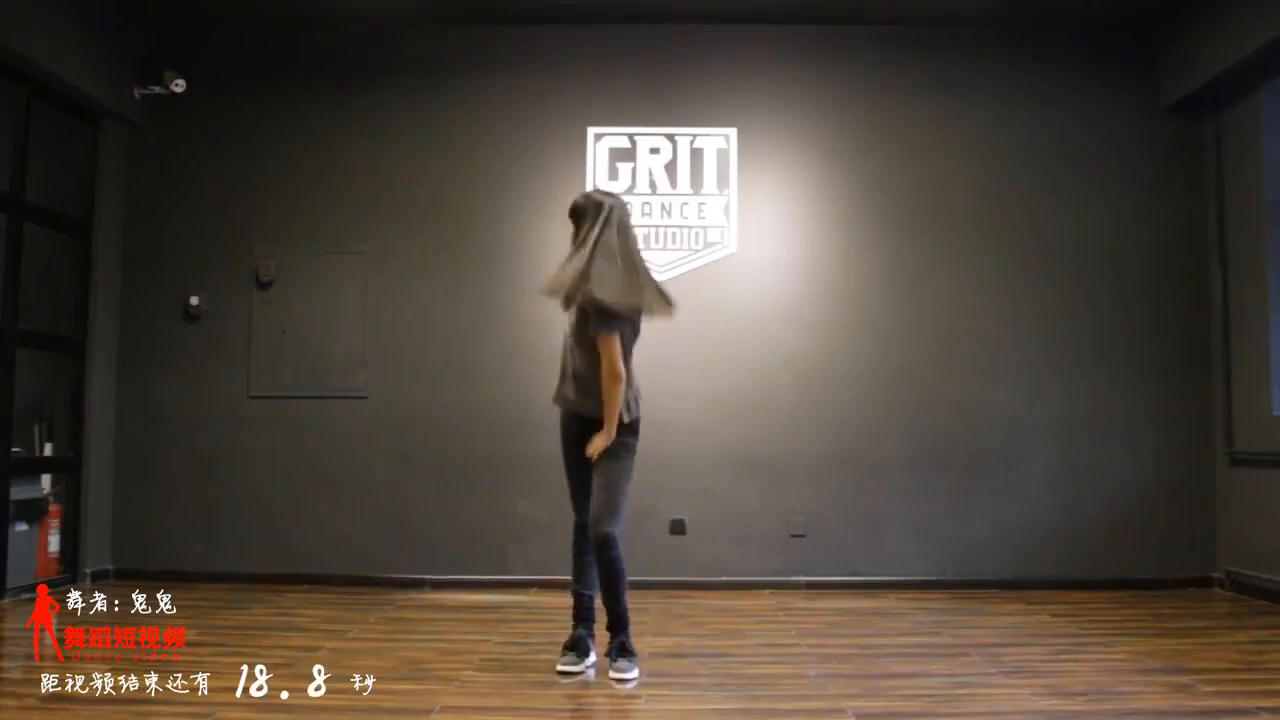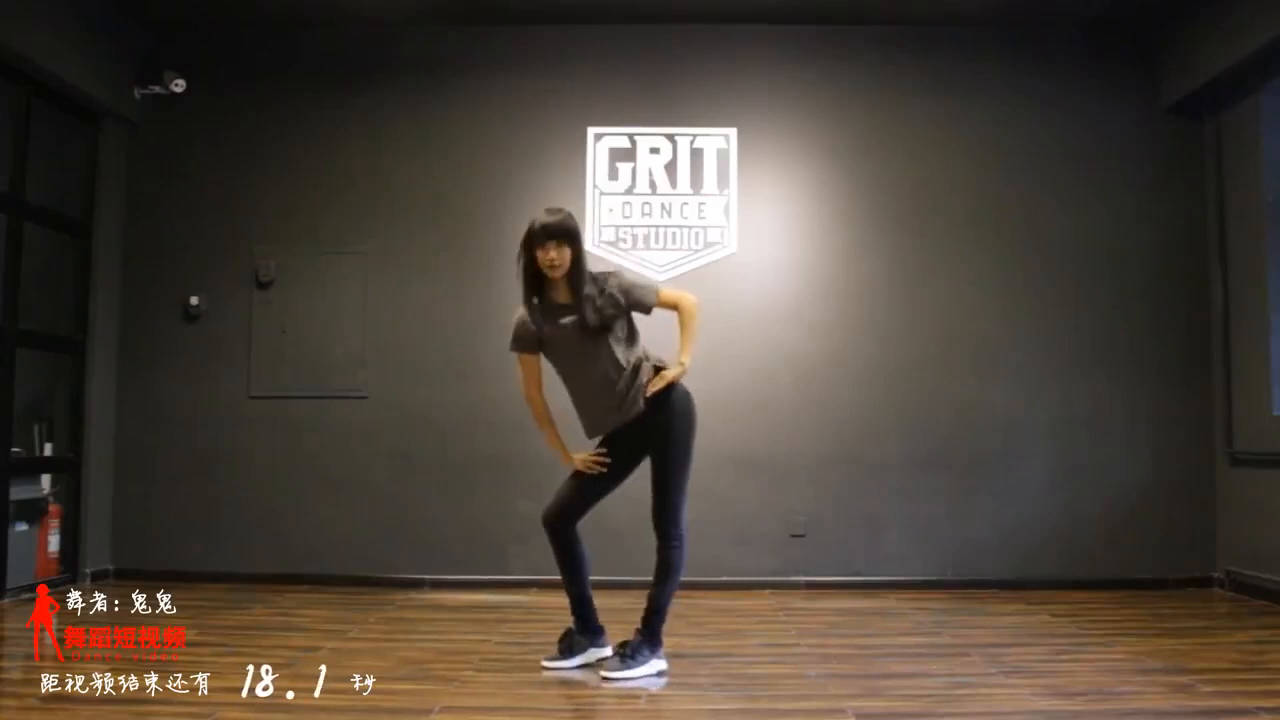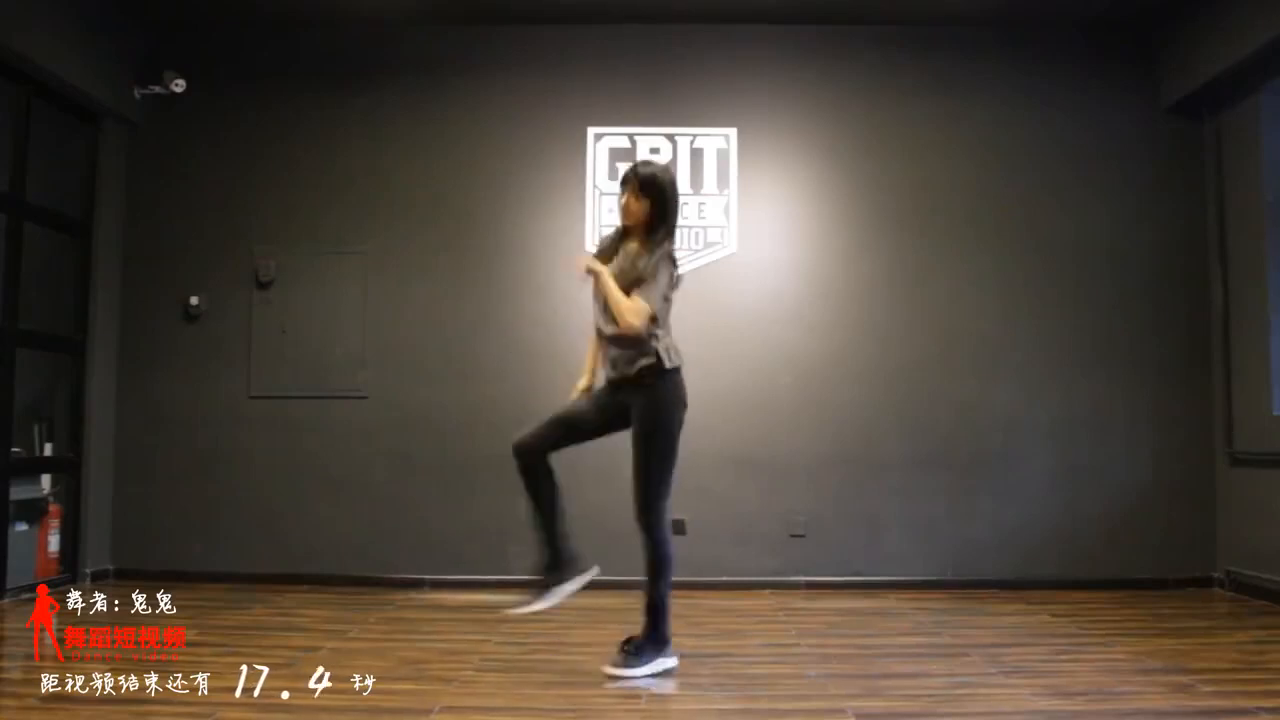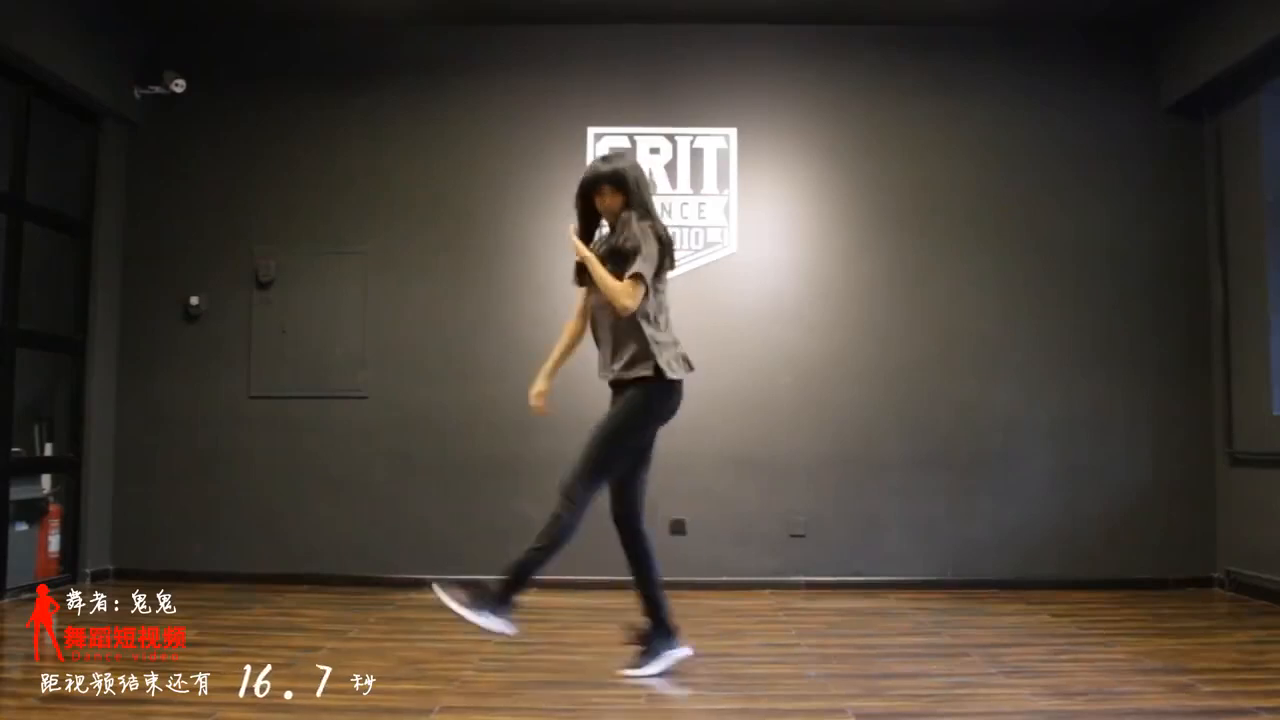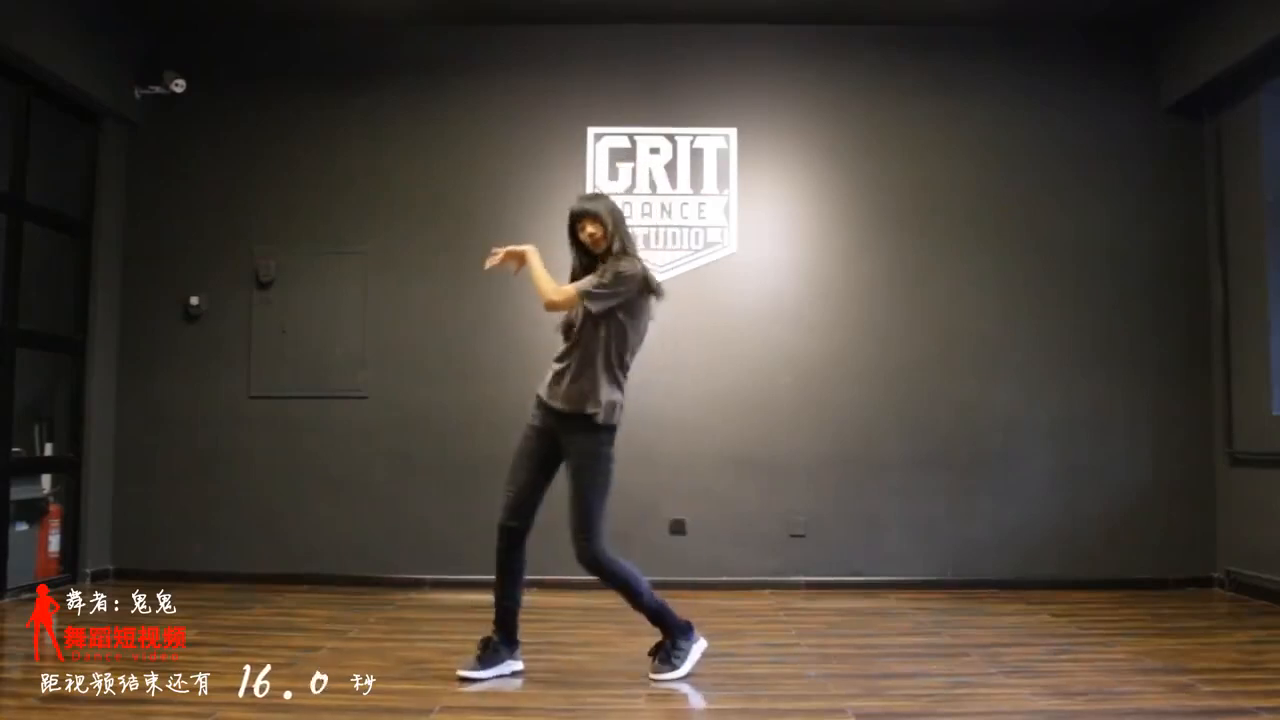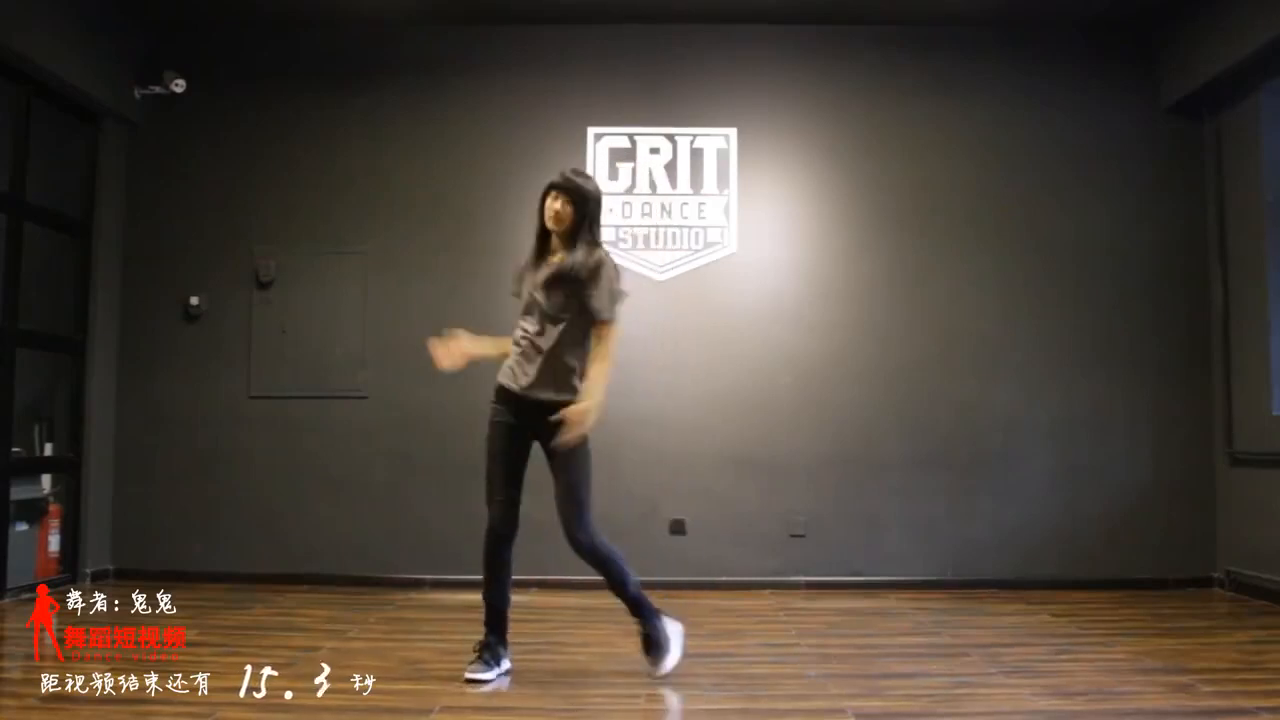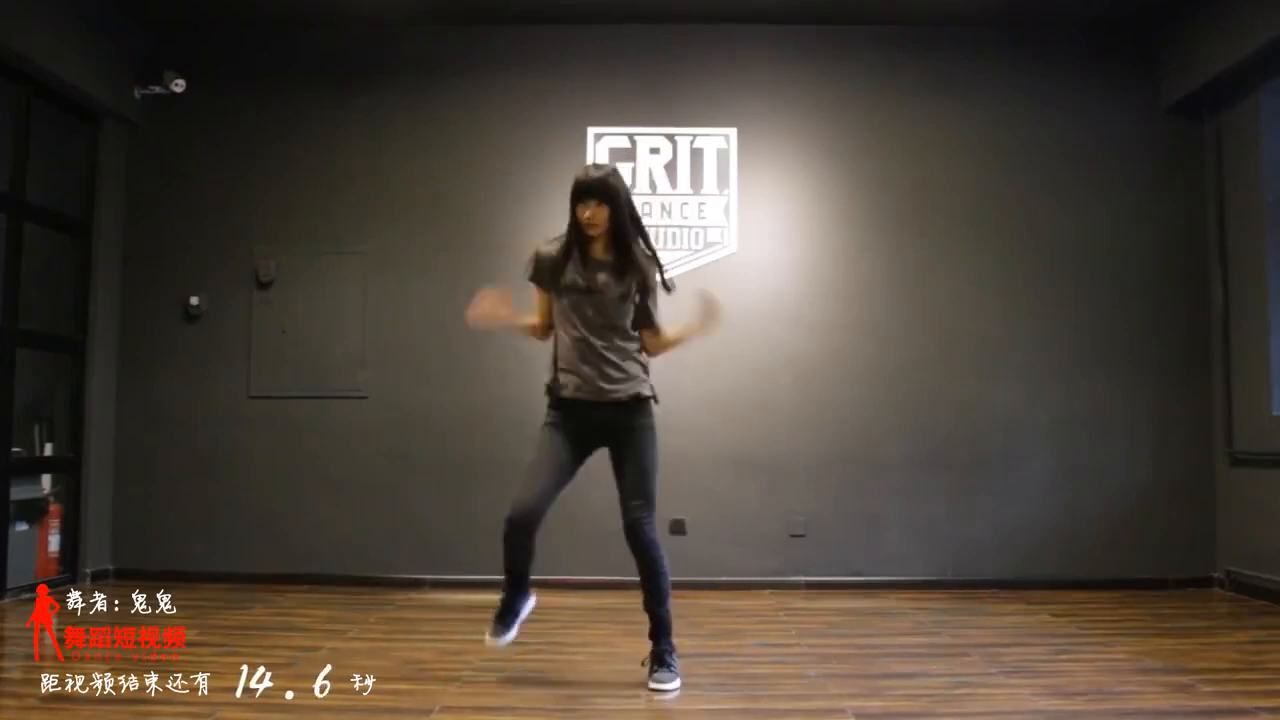
dt=0.7s
person 1, frame 1
left shoulder: (599, 293)
right shoulder: (608, 280)
left elbow: (613, 371)
left wrist: (608, 431)
left hip: (610, 423)
right hip: (577, 416)
left knee: (602, 529)
right knee: (585, 524)
left ankle: (621, 640)
right ankle: (583, 636)
person 1, frame 2
left shoulder: (608, 289)
right shoulder: (530, 320)
left elbow: (686, 301)
right elbow: (533, 395)
left wrist: (682, 364)
right wrist: (566, 455)
left hip: (664, 411)
right hip: (618, 432)
left knee: (668, 529)
right knee: (558, 519)
left ankle: (649, 645)
right ankle: (589, 634)
person 1, frame 3
left shoulder: (657, 256)
right shoulder: (613, 245)
left elbow: (632, 321)
left wrist: (604, 273)
right wrist: (586, 376)
left hip: (658, 386)
right hip: (621, 387)
left knee: (649, 514)
right knee: (528, 449)
left ankle: (656, 641)
right ankle: (561, 564)
person 1, frame 4
left shoulder: (643, 236)
right shoulder: (604, 245)
left elbow: (626, 302)
right elbow: (580, 317)
left wrist: (587, 257)
right wrist: (544, 376)
left hip: (653, 383)
right hip: (631, 385)
left knee: (577, 490)
right knee: (625, 515)
left ankle: (502, 598)
right ankle: (662, 635)
person 1, frame 5
left shoulder: (628, 274)
right shoulder: (592, 275)
left elbow: (554, 299)
left wrist: (530, 253)
left hip: (591, 424)
right hip: (548, 414)
left knee: (589, 549)
right knee: (511, 526)
left ankle: (679, 635)
right ankle: (504, 645)
person 1, frame 6
left shoulder: (594, 265)
right shoulder: (534, 265)
left elbow: (604, 344)
left wrist: (593, 399)
right wrist: (472, 349)
left hip: (561, 409)
right hip: (510, 402)
left knee: (579, 533)
right knee: (499, 528)
left ankle: (653, 621)
right ankle: (494, 645)
person 1, frame 7
left shoulder: (639, 263)
right shoulder: (553, 258)
left elbow: (653, 342)
right elbow: (543, 328)
left wrist: (693, 328)
right wrist: (508, 318)
left hip: (630, 409)
right hip: (570, 409)
left knee: (641, 530)
right knee: (522, 516)
left ankle: (663, 652)
right ankle: (516, 596)
